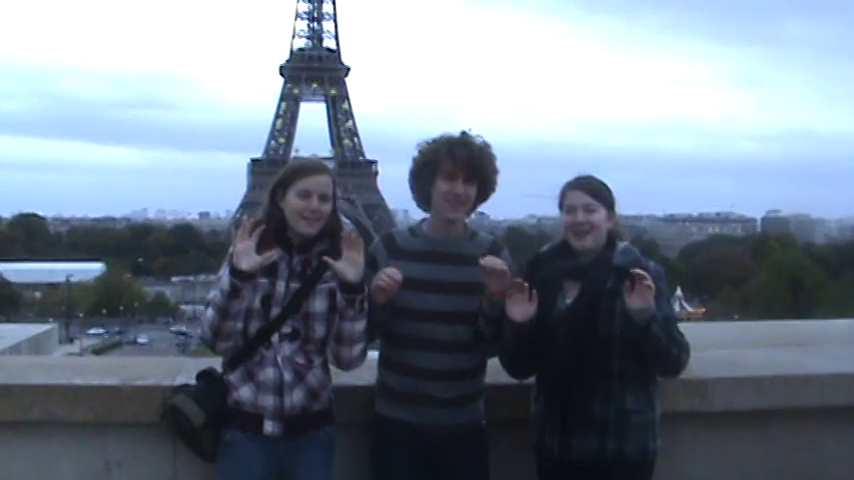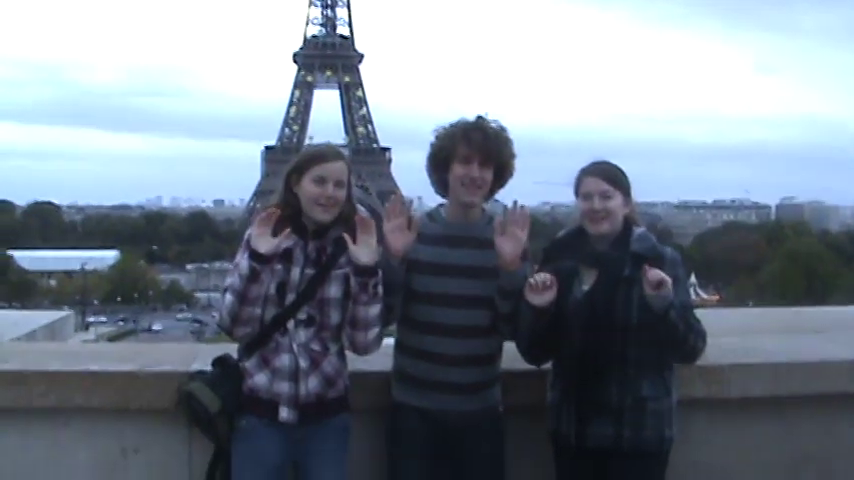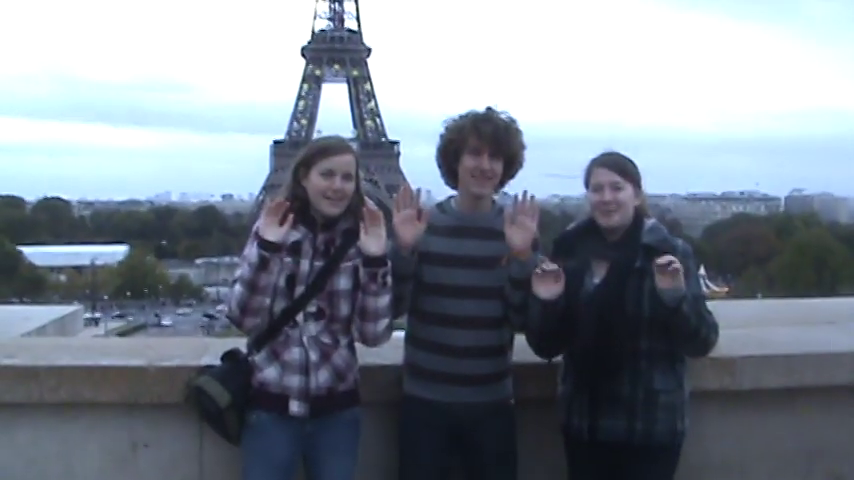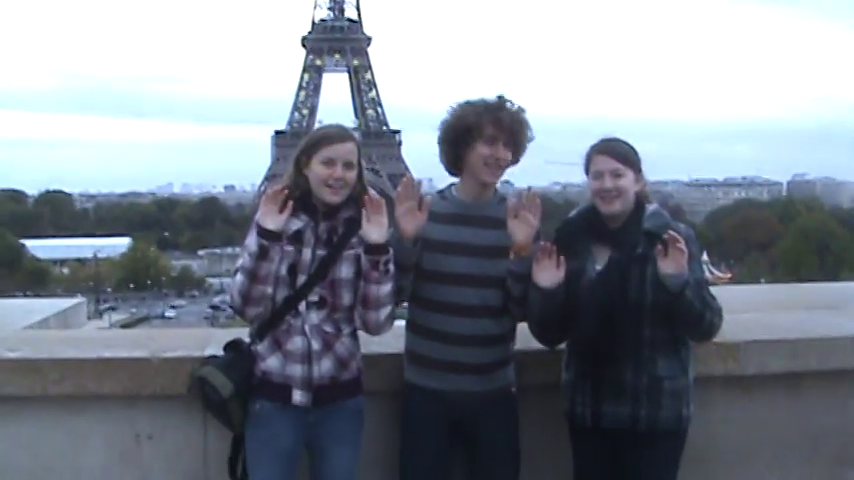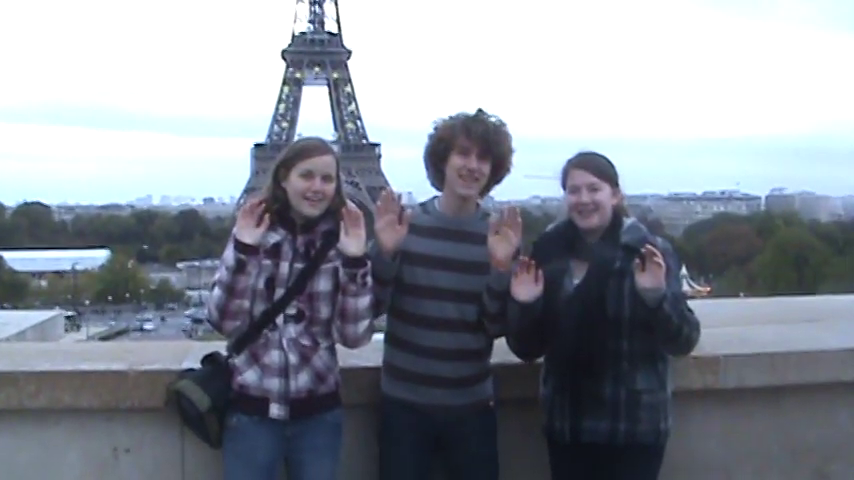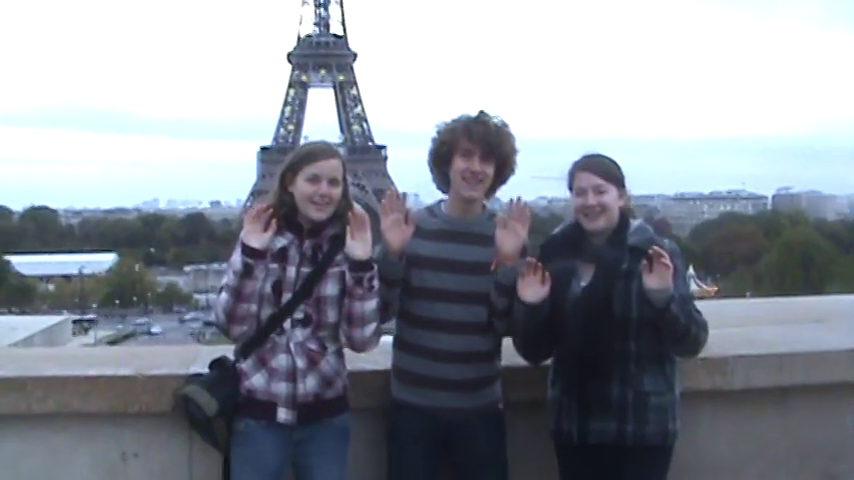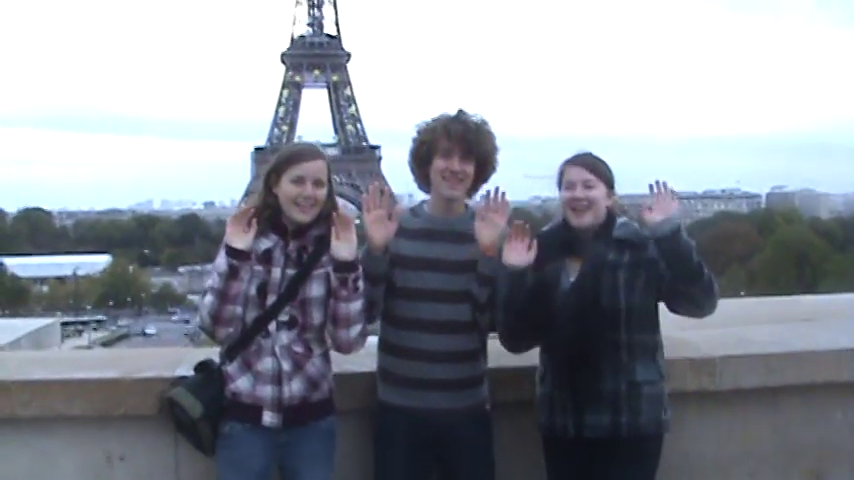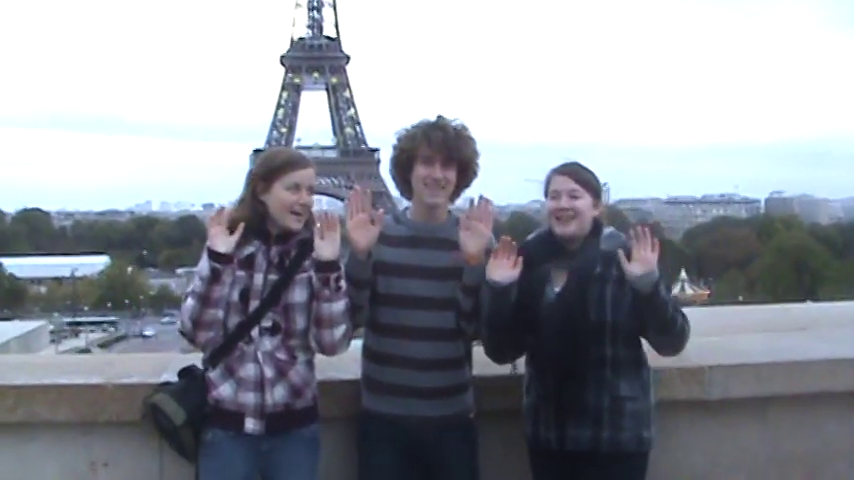
dt=0.4s
person 1, frame 1
left shoulder: (491, 255)
right shoulder: (390, 248)
left elbow: (491, 347)
left wrist: (496, 296)
right wrist: (378, 300)
left hip: (464, 423)
right hip: (398, 419)
person 1, frame 2
left shoulder: (507, 239)
right shoulder: (412, 233)
left elbow: (510, 327)
left wrist: (511, 265)
right wrist: (394, 258)
left hip: (480, 408)
right hip: (414, 405)
person 1, frame 3
left shoulder: (517, 228)
right shoulder: (422, 224)
left elbow: (520, 319)
right elbow: (395, 306)
left wrist: (522, 255)
right wrist: (404, 249)
left hip: (492, 401)
right hip: (425, 398)
person 1, frame 4
left shoulder: (517, 219)
right shoulder: (425, 212)
left elbow: (520, 310)
right elbow: (395, 294)
left wrist: (522, 248)
right wrist: (405, 238)
left hip: (493, 390)
right hip: (427, 387)
person 1, frame 5
left shoulder: (500, 234)
right shoulder: (405, 224)
left elbow: (496, 326)
right elbow: (373, 306)
left wrist: (501, 266)
right wrist: (385, 251)
left hip: (471, 404)
right hip: (404, 400)
person 1, frame 6
left shoulder: (506, 235)
right shoulder: (413, 227)
left elbow: (507, 325)
right elbow: (381, 310)
left wrist: (508, 260)
right wrist: (392, 253)
left hip: (480, 407)
right hip: (414, 405)
person 1, frame 7
left shoulder: (489, 232)
right shoulder: (395, 228)
left elbow: (491, 319)
right elbow: (367, 310)
left wrist: (489, 251)
right wrist: (375, 248)
left hip: (467, 408)
right hip: (400, 406)
person 1, frame 8
left shoulder: (474, 238)
right shoulder: (377, 233)
left elbow: (476, 328)
right elbow: (350, 317)
left wrist: (475, 262)
right wrist: (358, 254)
left hip: (451, 415)
right hip: (384, 414)
person 2, frame 1
left shoulder: (336, 264)
right shoulder: (250, 252)
left elbow: (348, 357)
right elbow: (218, 341)
left wrist: (353, 287)
right wrist: (238, 275)
left hip: (311, 432)
right hip: (247, 427)
person 2, frame 2
left shoulder: (351, 249)
right shoulder: (263, 238)
left elbow: (363, 343)
right elbow: (235, 327)
left wrist: (367, 271)
right wrist: (256, 259)
left hip: (326, 418)
right hip: (261, 414)
person 2, frame 3
left shoulder: (360, 240)
right shoulder: (273, 230)
left elbow: (373, 334)
right elbow: (244, 319)
left wrist: (376, 262)
right wrist: (266, 249)
left hip: (337, 411)
right hip: (272, 407)
person 2, frame 4
left shoulder: (361, 229)
right shoulder: (275, 219)
left elbow: (376, 323)
right elbow: (247, 308)
left wrist: (377, 249)
right wrist: (265, 237)
left hip: (340, 400)
right hip: (275, 397)
person 2, frame 5
left shoulder: (340, 241)
right shoulder: (255, 232)
left elbow: (354, 335)
right elbow: (225, 321)
left wrist: (355, 261)
right wrist: (243, 250)
left hip: (318, 413)
right hip: (252, 410)
person 2, frame 6
left shoulder: (346, 247)
right shoulder: (261, 238)
left elbow: (361, 339)
right elbow: (233, 326)
left wrist: (361, 265)
right wrist: (250, 255)
left hip: (325, 418)
right hip: (259, 415)
person 2, frame 7
left shoulder: (332, 247)
right shoulder: (246, 240)
left elbow: (347, 339)
right elbow: (218, 328)
left wrist: (346, 265)
right wrist: (234, 257)
left hip: (311, 420)
right hip: (245, 418)
person 2, frame 8
left shoulder: (314, 252)
right shoulder: (228, 244)
left elbow: (332, 342)
right elbow: (199, 334)
left wrist: (329, 267)
right wrist: (216, 260)
left hip: (295, 426)
right hip: (228, 424)
person 3, frame 1
left shoulder: (640, 274)
right shoulder: (544, 273)
left elbow: (673, 363)
right elbow: (520, 368)
left wrist: (645, 316)
right wrist: (518, 325)
left hip: (624, 446)
right hip: (556, 443)
person 3, frame 2
left shoulder: (658, 260)
right shoulder: (560, 259)
left elbow: (690, 350)
right elbow: (535, 353)
left wrist: (664, 303)
right wrist: (536, 310)
left hip: (640, 433)
right hip: (573, 429)
person 3, frame 3
left shoulder: (668, 253)
right shoulder: (570, 251)
left elbow: (702, 342)
right elbow: (547, 347)
left wrist: (676, 296)
right wrist: (545, 303)
left hip: (651, 425)
right hip: (584, 422)
person 3, frame 4
left shoulder: (671, 238)
right shoulder: (572, 239)
left elbow: (705, 328)
right elbow: (550, 335)
left wrist: (678, 281)
right wrist: (545, 291)
left hip: (656, 412)
right hip: (589, 410)
person 3, frame 5
left shoulder: (648, 252)
right shoulder: (549, 252)
left elbow: (684, 341)
right elbow: (528, 349)
left wrist: (656, 295)
right wrist: (523, 305)
left hip: (634, 425)
right hip: (567, 423)
person 3, frame 6
left shoulder: (654, 254)
right shoulder: (556, 255)
left elbow: (692, 342)
right elbow: (535, 351)
left wrist: (664, 296)
right wrist: (530, 307)
left hip: (642, 426)
right hip: (574, 426)
person 3, frame 7
left shoulder: (640, 249)
right shoulder: (545, 251)
left elbow: (700, 301)
right elbow: (516, 338)
left wrist: (670, 234)
right wrist: (514, 276)
left hip: (629, 420)
right hip: (563, 421)
person 3, frame 8
left shoulder: (625, 262)
right shoulder: (529, 263)
left elbow: (672, 340)
right elbow: (502, 351)
left wrist: (649, 286)
right wrist: (499, 292)
left hip: (617, 432)
right hip: (549, 432)
